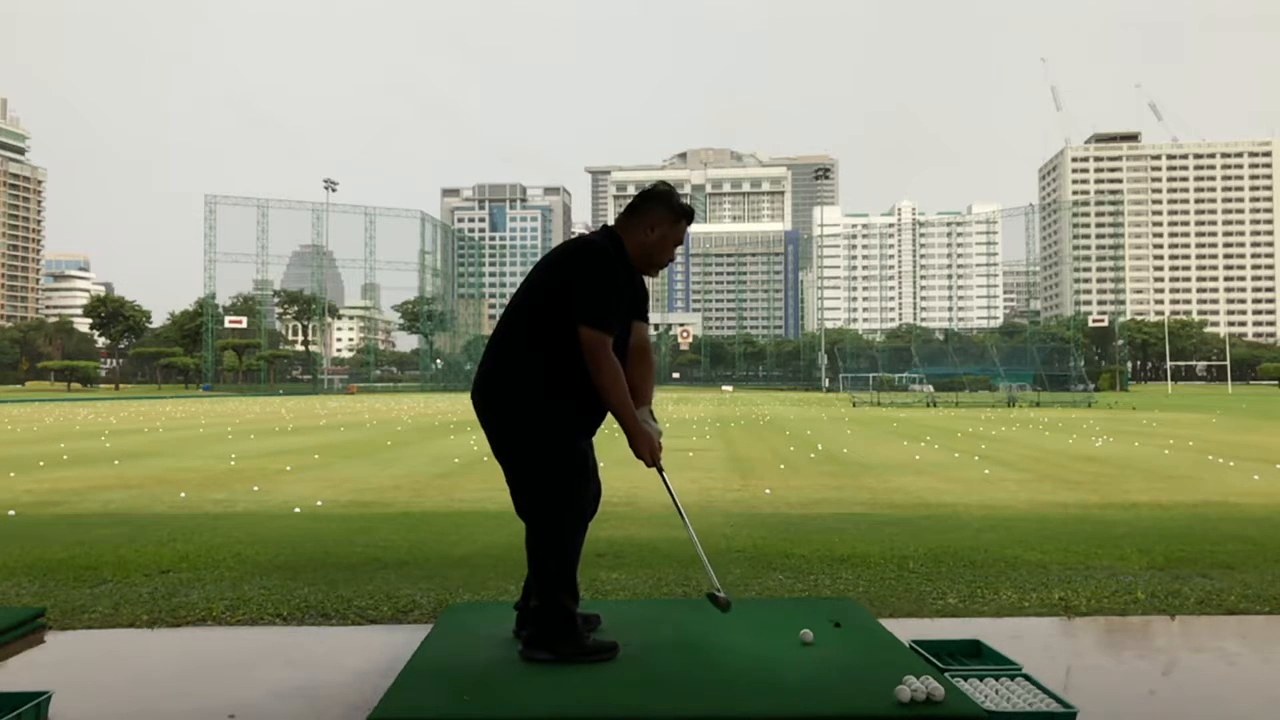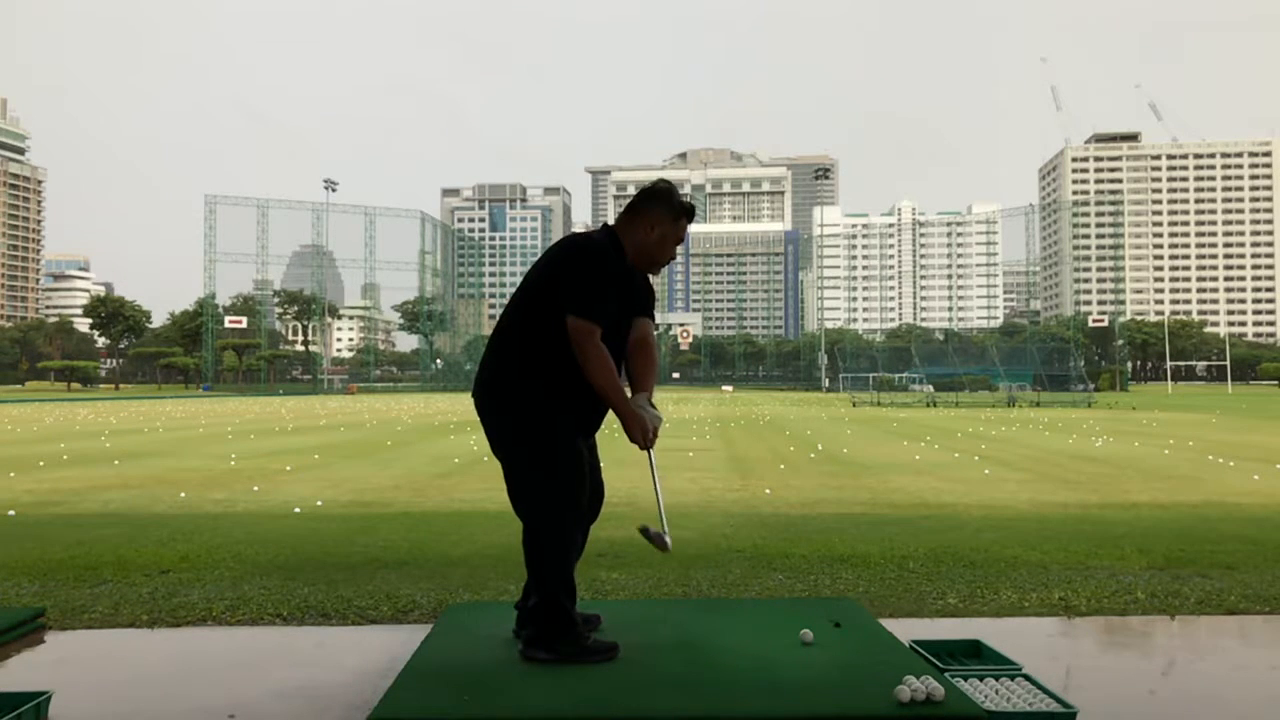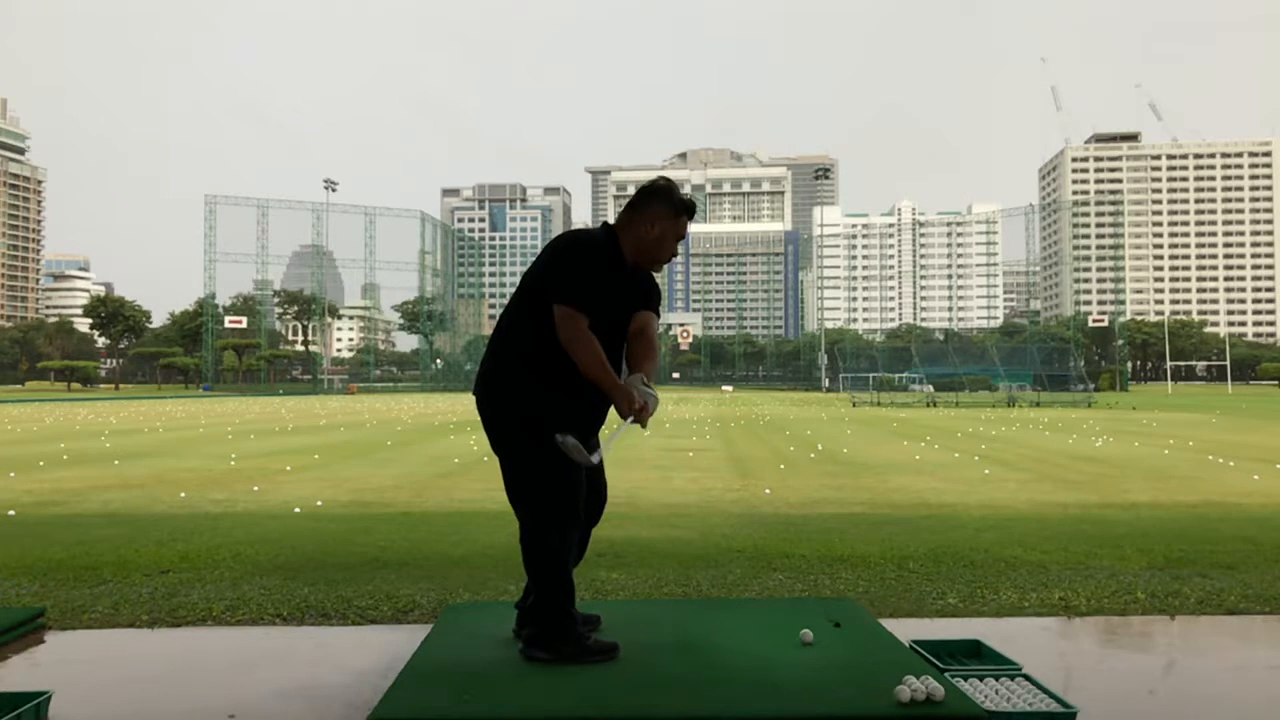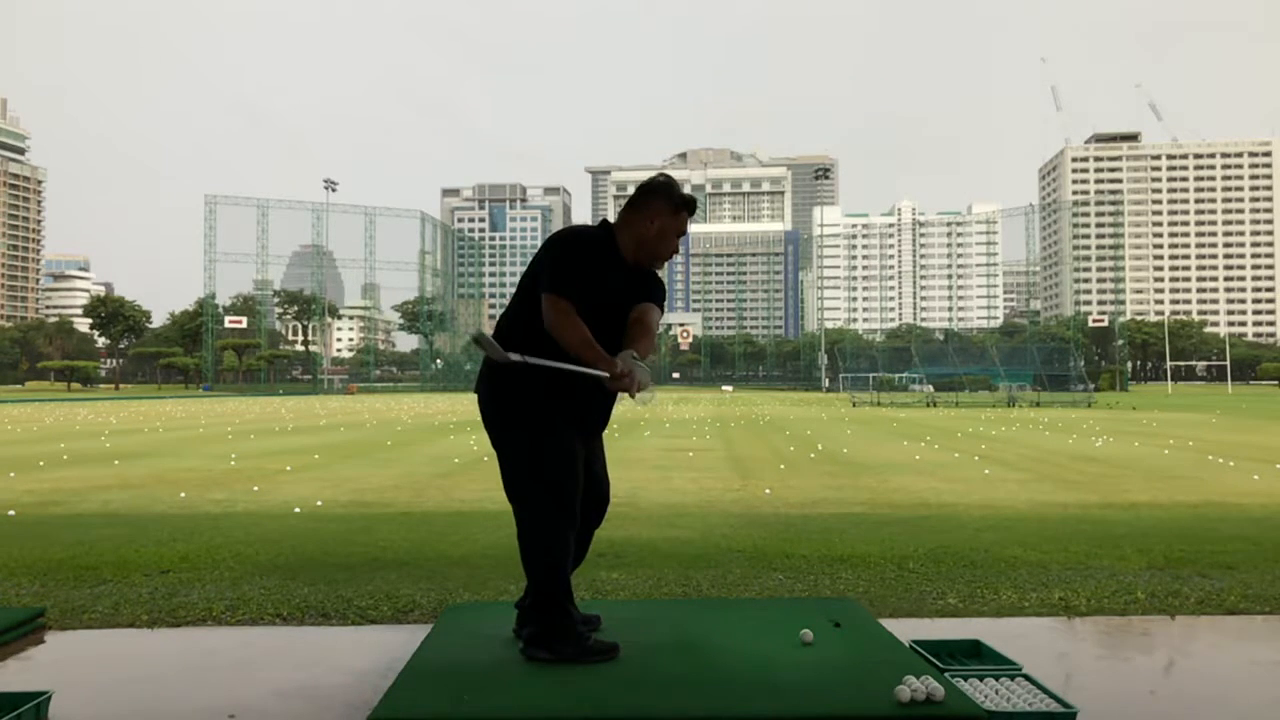
dt=0.5s
person 1, frame 1
left shoulder: (626, 274)
right shoulder: (595, 261)
left elbow: (638, 348)
right elbow: (598, 354)
left wrist: (644, 414)
right wrist: (633, 427)
left hip: (551, 402)
right hip: (521, 401)
left knee: (578, 499)
right knee: (558, 508)
left ankle: (542, 610)
right ankle: (550, 631)
person 1, frame 2
left shoulder: (635, 281)
right shoulder: (588, 257)
left elbow: (641, 341)
right elbow: (586, 343)
left wrist: (643, 400)
right wrist: (626, 411)
left hip: (560, 404)
right hip: (520, 400)
left knee: (581, 501)
right knee: (556, 508)
left ankle: (541, 609)
right ankle: (550, 631)
person 1, frame 3
left shoulder: (641, 282)
right shoulder: (581, 252)
left elbow: (643, 334)
right elbow: (572, 330)
left wrist: (640, 382)
right wrist: (617, 391)
left hip: (567, 404)
right hip: (521, 399)
left knee: (584, 500)
right knee: (554, 508)
left ankle: (542, 608)
right ankle: (550, 631)
person 1, frame 4
left shoulder: (647, 280)
right shoulder: (576, 247)
left elbow: (644, 323)
right elbow: (558, 315)
left wrist: (628, 360)
right wrist: (606, 366)
left hip: (575, 407)
right hip: (522, 398)
left knee: (588, 502)
right knee: (551, 508)
left ankle: (541, 608)
right ankle: (549, 630)
